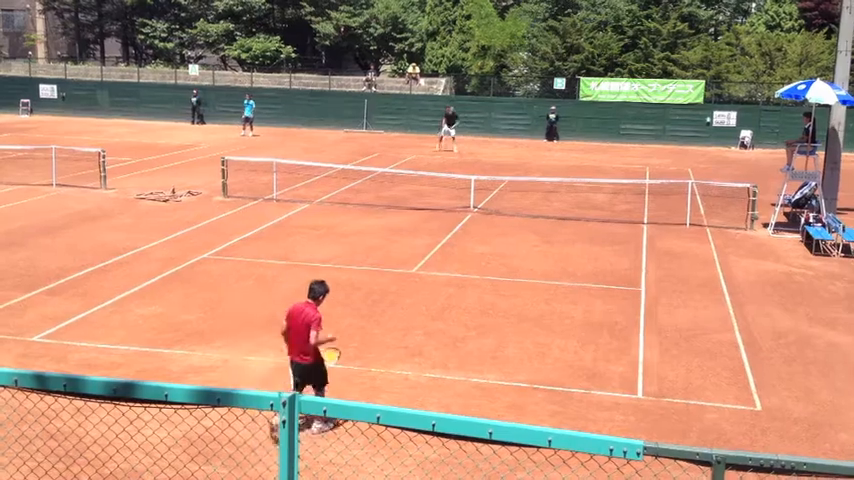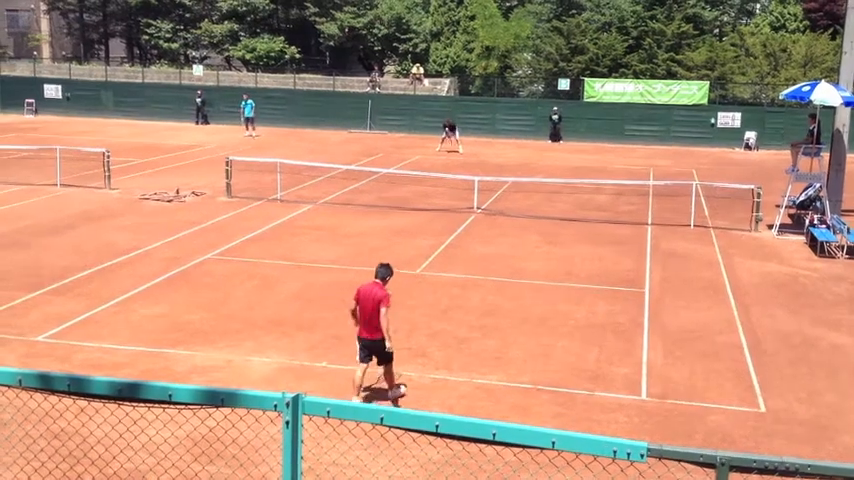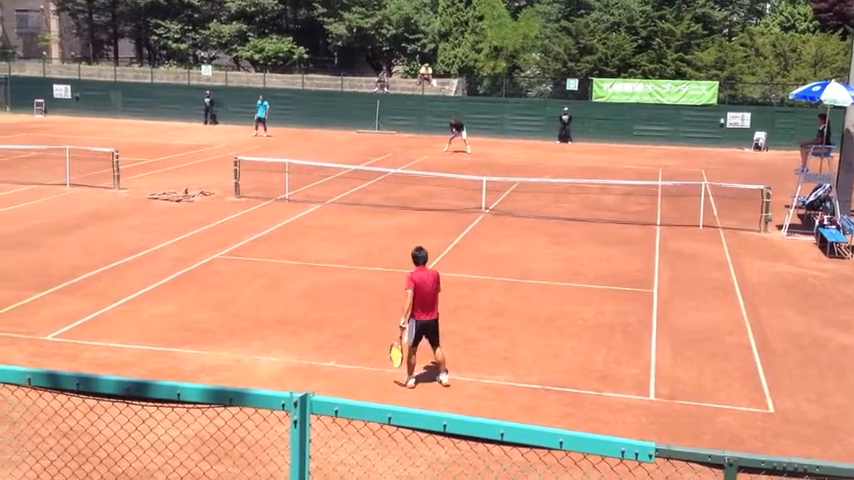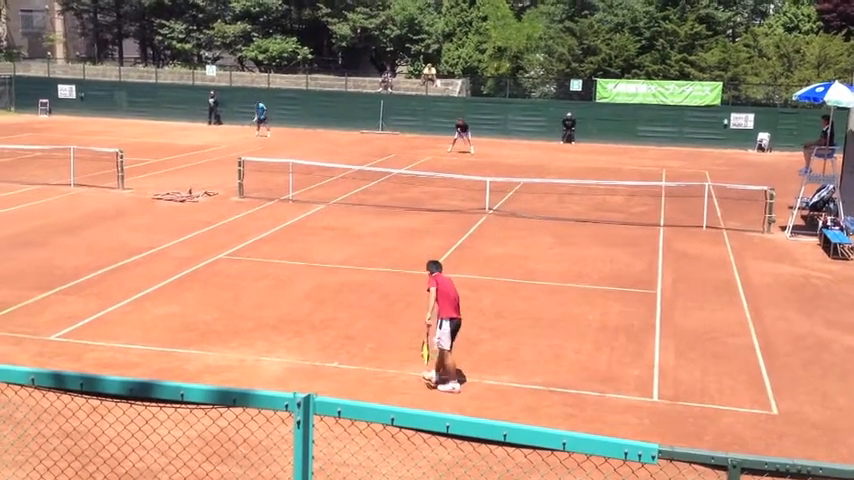
dt=1s
person 1, frame 1
left shoulder: (294, 308)
right shoulder: (315, 315)
left elbow: (283, 331)
right elbow: (313, 341)
right wrist: (328, 339)
left hip: (295, 359)
right hip: (311, 362)
left knee: (295, 392)
right knee: (319, 391)
right ankle: (319, 423)
person 1, frame 2
left shoulder: (361, 289)
right shoulder: (383, 294)
left elbow: (353, 310)
right elbow: (383, 318)
left wrist: (357, 321)
right wrist: (388, 340)
left hip: (363, 336)
right hip: (378, 338)
left knee: (362, 367)
right knee: (387, 365)
left ankle: (356, 398)
right ankle: (393, 391)
person 1, frame 3
left shoulder: (412, 276)
right shoulder: (435, 274)
left elbow: (409, 298)
left wrist: (404, 318)
left hip: (417, 319)
right hip: (433, 318)
left knee: (412, 349)
right knee: (436, 347)
left ankle: (410, 379)
right ankle: (443, 376)
person 1, frame 4
left shoulder: (433, 279)
right shoulder: (447, 280)
left elbow: (433, 294)
left wrist: (429, 314)
left hip: (446, 319)
right hip: (456, 318)
left knee: (445, 351)
right knee: (442, 348)
left ankle: (454, 383)
right ankle: (435, 374)
